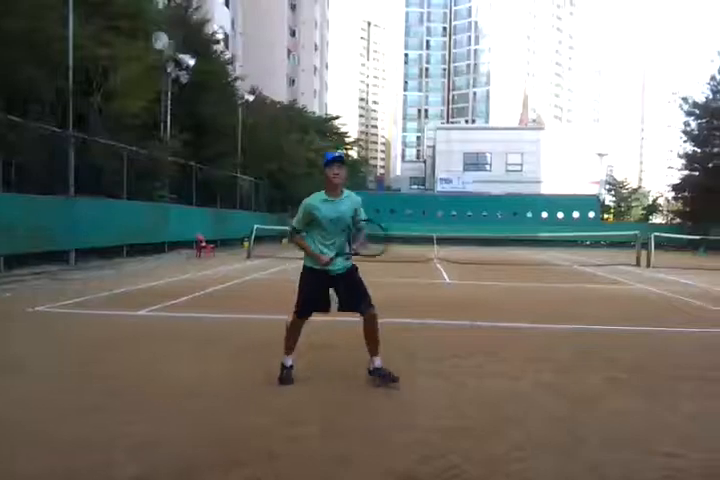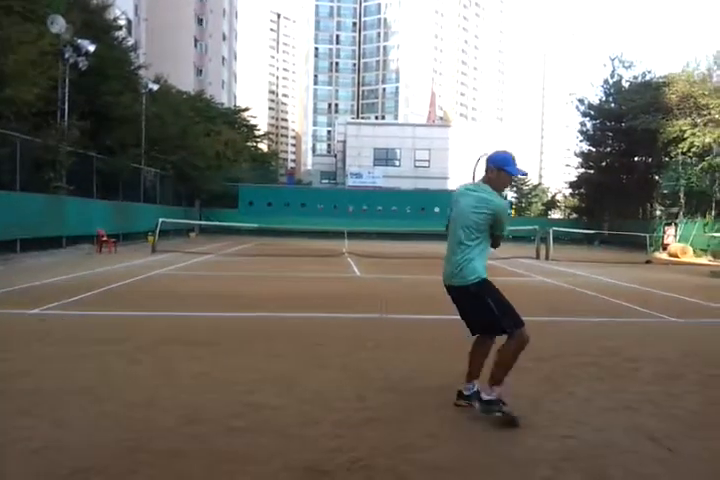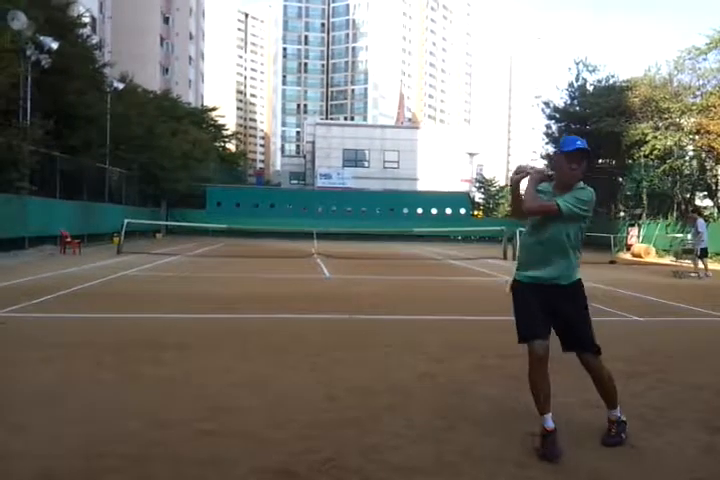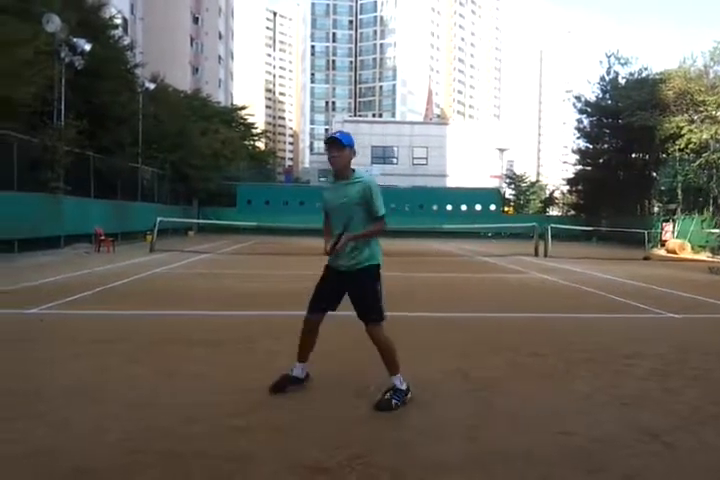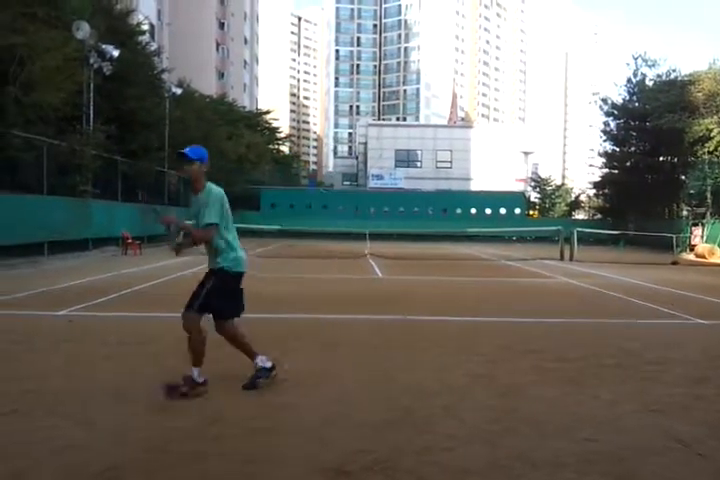
dt=1s
person 1, frame 1
left shoulder: (355, 201)
right shoulder: (311, 203)
right elbow: (295, 235)
right wrist: (315, 255)
left hip: (345, 268)
right hip: (316, 269)
left knee: (370, 314)
right knee: (299, 318)
left ankle: (375, 366)
right ankle: (287, 363)
person 1, frame 2
left shoulder: (461, 192)
right shoulder: (498, 206)
right elbow: (495, 242)
left hip: (452, 279)
right hip: (471, 280)
left knee: (487, 333)
right knee: (519, 336)
left ankle: (469, 391)
right ankle: (489, 395)
person 1, frame 3
left shoulder: (585, 196)
right shoulder: (540, 187)
left elbow: (533, 208)
right elbow: (518, 211)
left wrist: (529, 185)
right wrist: (518, 183)
left hip: (565, 284)
right hip: (528, 283)
left knee: (591, 358)
right knee: (538, 353)
left ankle: (616, 418)
right ankle: (548, 428)
person 1, frame 4
left shoulder: (367, 185)
right shoulder: (326, 188)
left elbow: (381, 225)
left wrist: (353, 237)
right wrist: (329, 241)
left hip: (365, 265)
right hip: (337, 265)
left knee: (374, 327)
right knee: (312, 319)
left ankle: (399, 386)
right ankle: (299, 372)
person 1, frame 5
left shoulder: (213, 194)
right shoulder: (197, 197)
left elbow: (204, 236)
left wrist: (177, 224)
right wrist: (184, 243)
left hip: (227, 265)
right hip: (227, 265)
left knee: (191, 317)
right knee: (224, 324)
left ankle: (196, 378)
right ankle: (263, 365)
